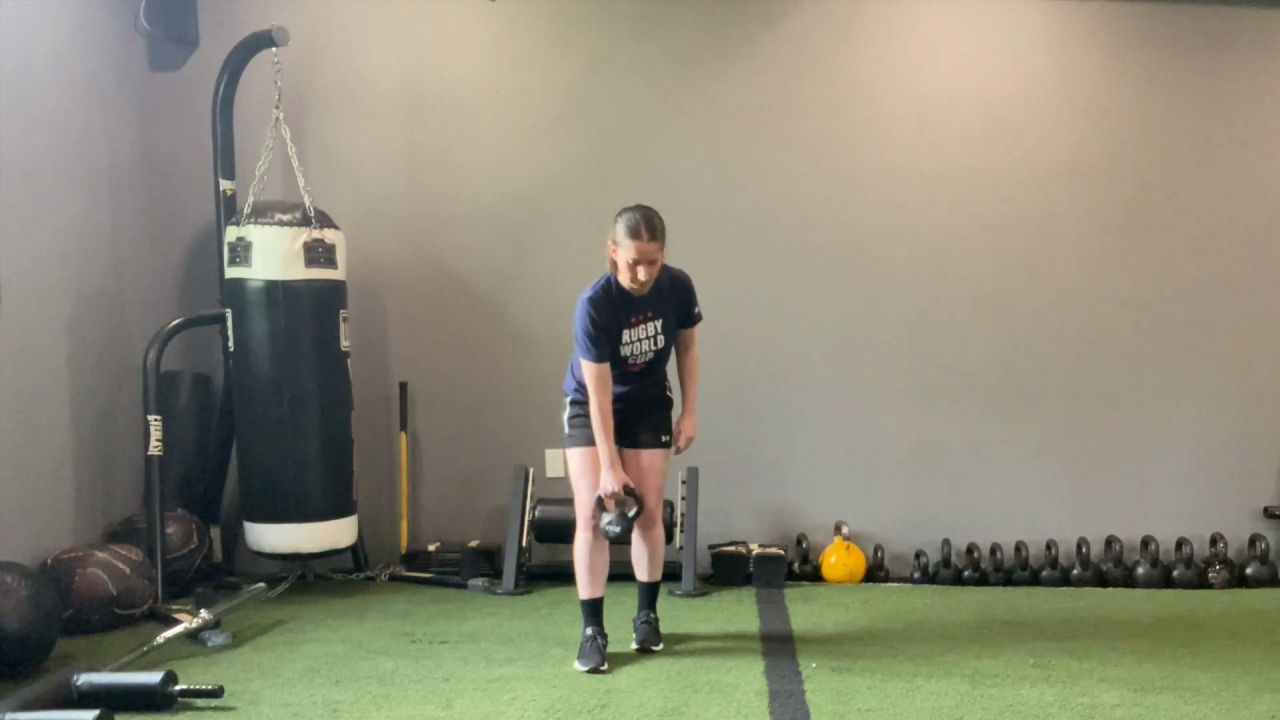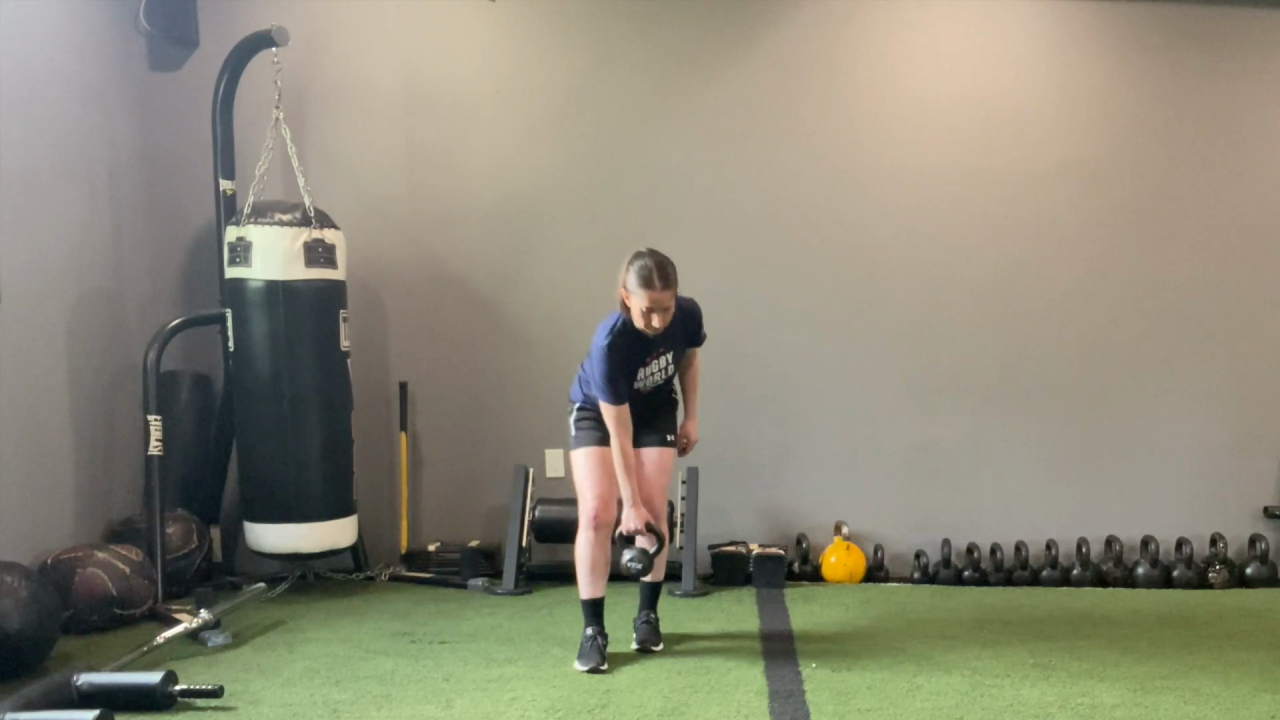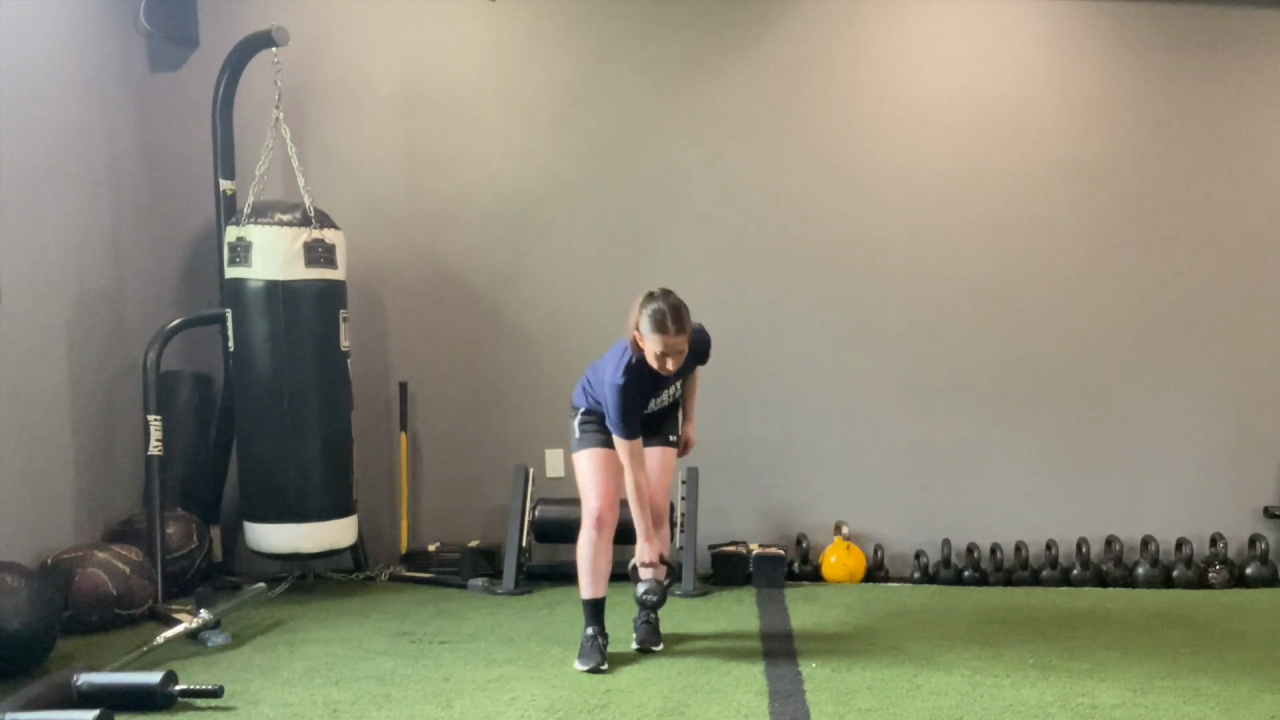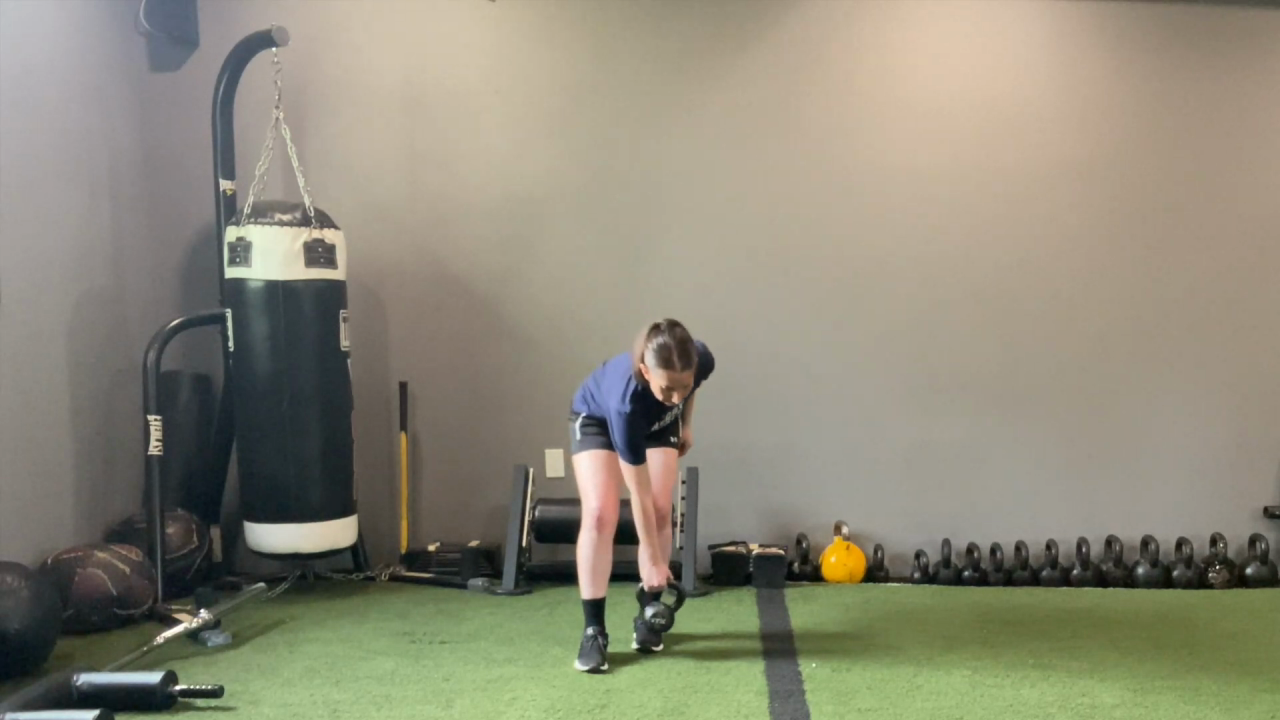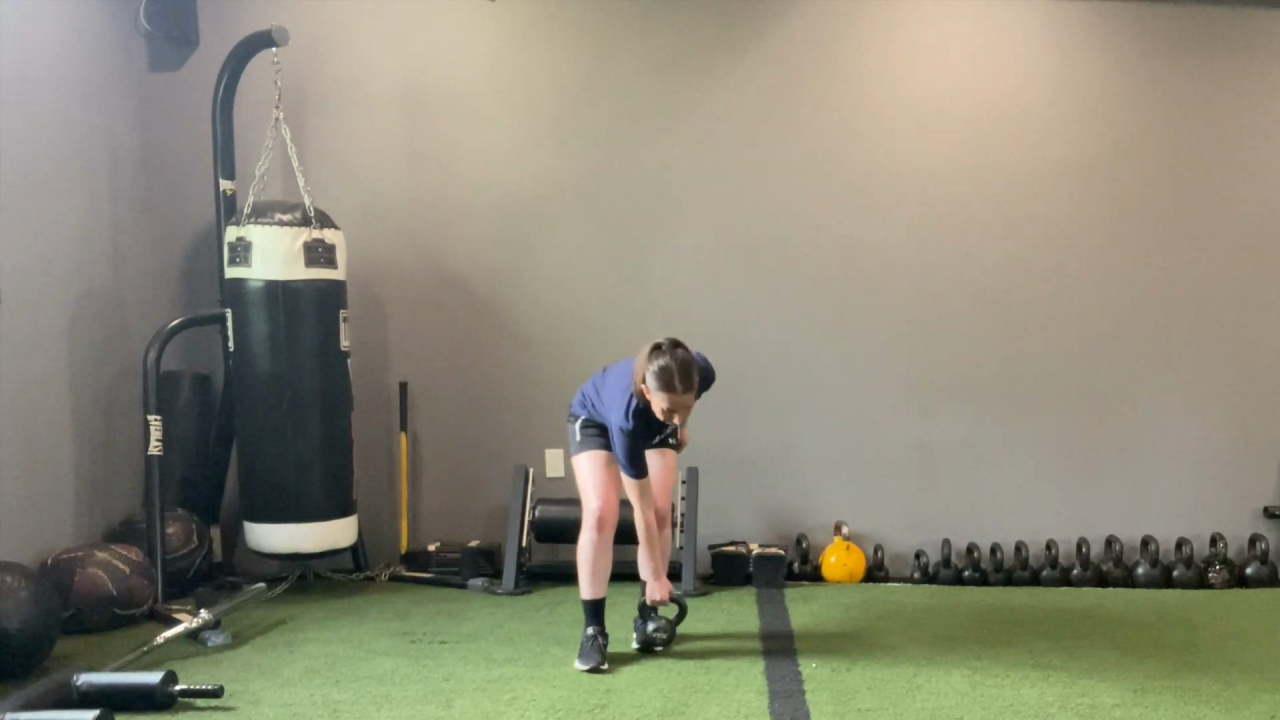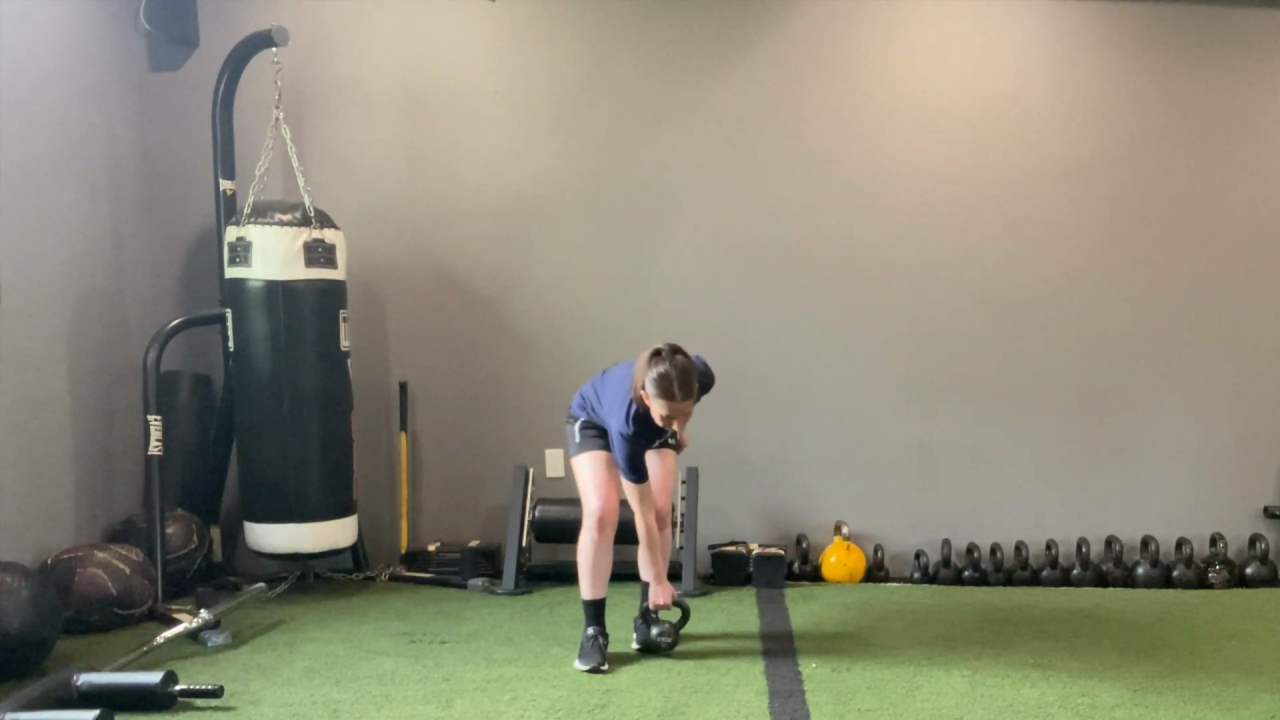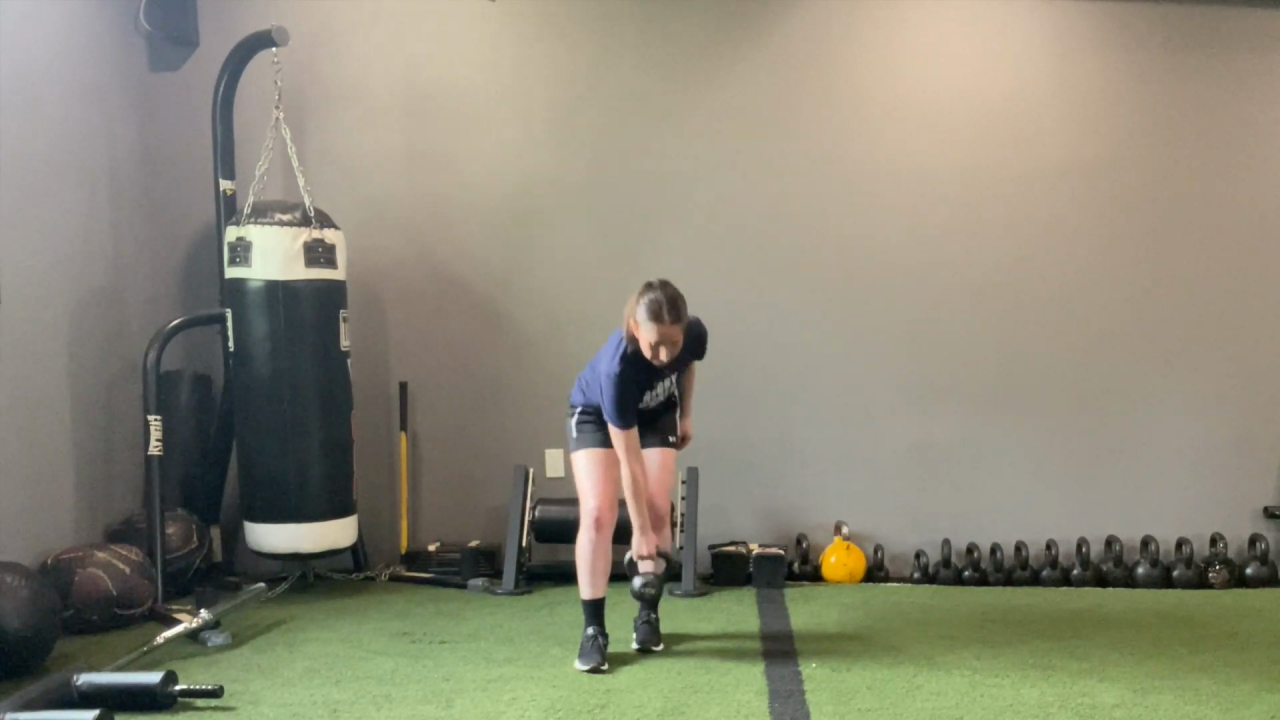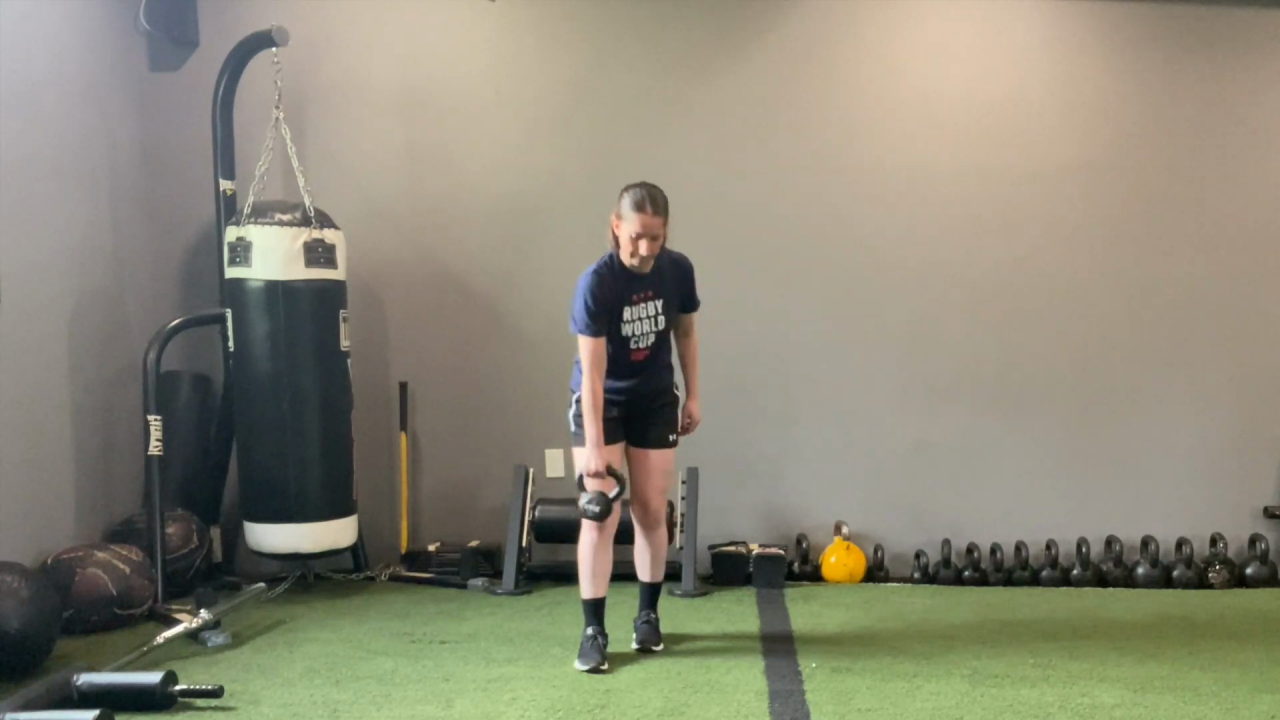
dt=0.5s
person 1, frame 1
left shoulder: (678, 286)
right shoulder: (594, 303)
left elbow: (687, 348)
right elbow: (599, 393)
left wrist: (689, 412)
right wrist: (608, 466)
left hip: (649, 405)
right hip: (588, 406)
left knee: (648, 510)
right knee: (593, 511)
left ankle: (647, 615)
right ankle: (593, 631)
person 1, frame 2
left shoulder: (688, 314)
right shoulder: (609, 343)
right elbow: (620, 436)
left wrist: (691, 416)
right wrist: (630, 503)
left hip: (656, 411)
right hip: (596, 412)
left knee: (655, 510)
right knee: (597, 514)
left ankle: (647, 615)
right ankle: (593, 630)
person 1, frame 3
left shoulder: (698, 341)
right shoulder: (621, 377)
right elbow: (634, 470)
left wrist: (688, 421)
right wrist: (644, 538)
left hip: (657, 417)
right hip: (596, 416)
left knee: (657, 509)
right knee: (599, 513)
left ankle: (648, 616)
right ankle: (593, 631)
person 1, frame 4
left shoulder: (702, 360)
right shoulder: (627, 400)
right elbow: (639, 495)
left wrist: (685, 424)
right wrist: (653, 561)
left hip: (657, 425)
right hip: (596, 419)
left knee: (661, 509)
right knee: (600, 513)
left ankle: (648, 615)
right ankle: (593, 631)
person 1, frame 5
left shoulder: (701, 373)
right shoulder: (628, 415)
right elbow: (641, 509)
left wrist: (681, 427)
right wrist: (656, 576)
left hip: (654, 428)
right hip: (594, 422)
left knee: (662, 510)
right knee: (600, 513)
right ankle: (593, 630)
person 1, frame 6
left shoulder: (700, 377)
right shoulder: (628, 421)
right elbow: (642, 516)
left wrist: (680, 429)
right wrist: (658, 580)
left hip: (652, 428)
right hip: (593, 421)
left knee: (662, 510)
right knee: (601, 513)
right ankle: (594, 631)
person 1, frame 7
left shoulder: (695, 332)
right shoulder: (617, 366)
right elbow: (629, 463)
left wrist: (685, 414)
right wrist: (640, 532)
left hip: (655, 415)
right hip: (595, 416)
left knee: (659, 511)
right knee: (598, 515)
left ankle: (648, 616)
right ankle: (593, 631)
person 1, frame 8
left shoulder: (678, 269)
right shoulder: (596, 281)
left elbow: (685, 332)
right elbow: (592, 371)
left wrist: (691, 394)
right wrist: (595, 447)
left hip: (655, 401)
right hip: (600, 400)
left knee: (652, 511)
right knee: (598, 514)
left ankle: (648, 615)
right ankle: (593, 630)
